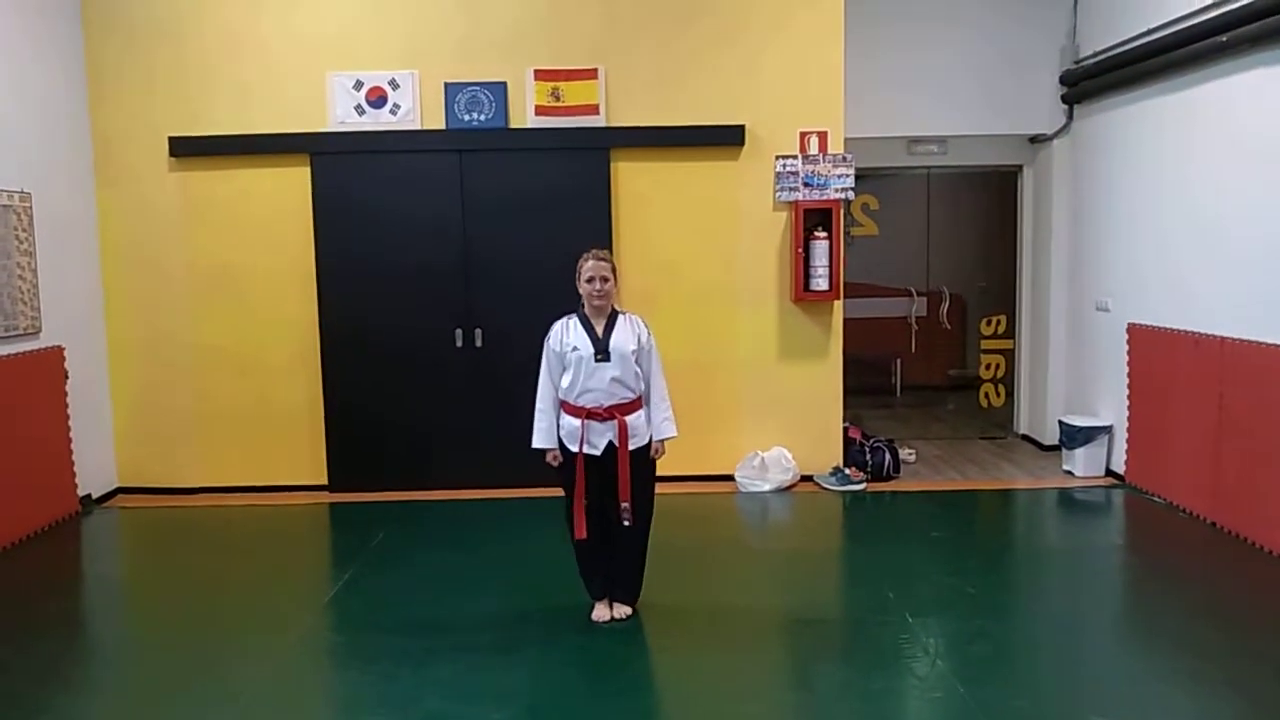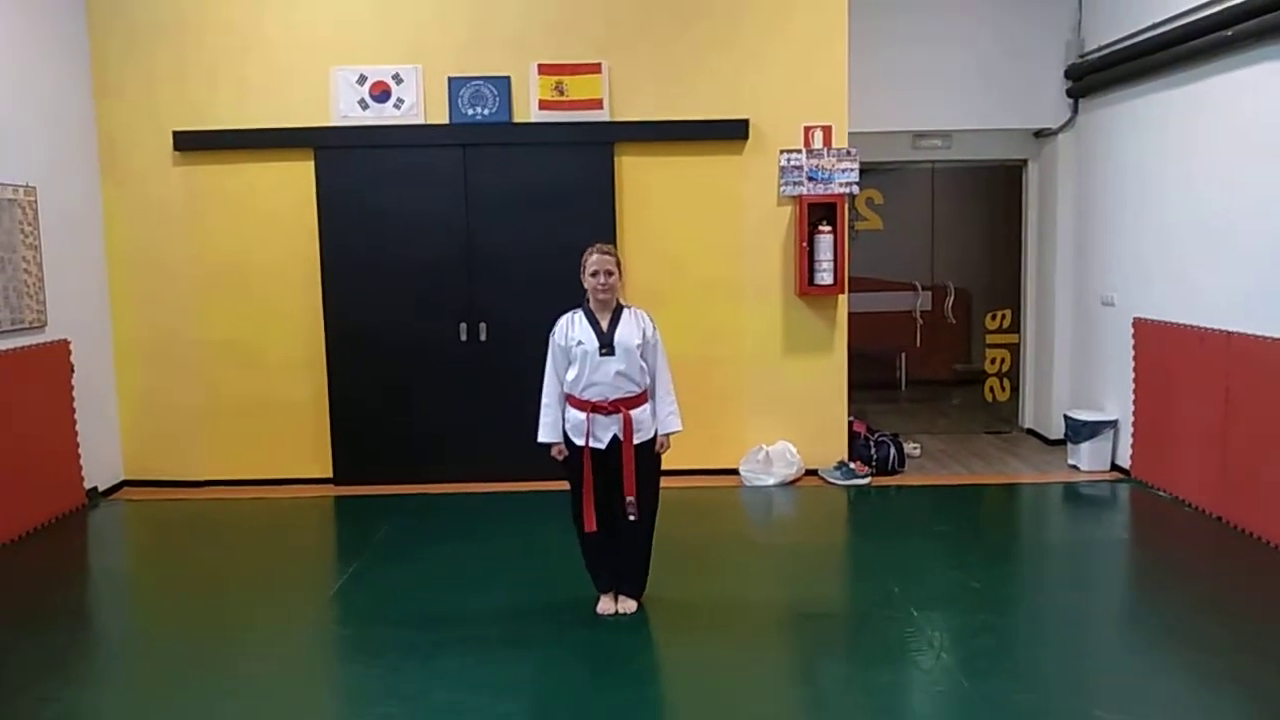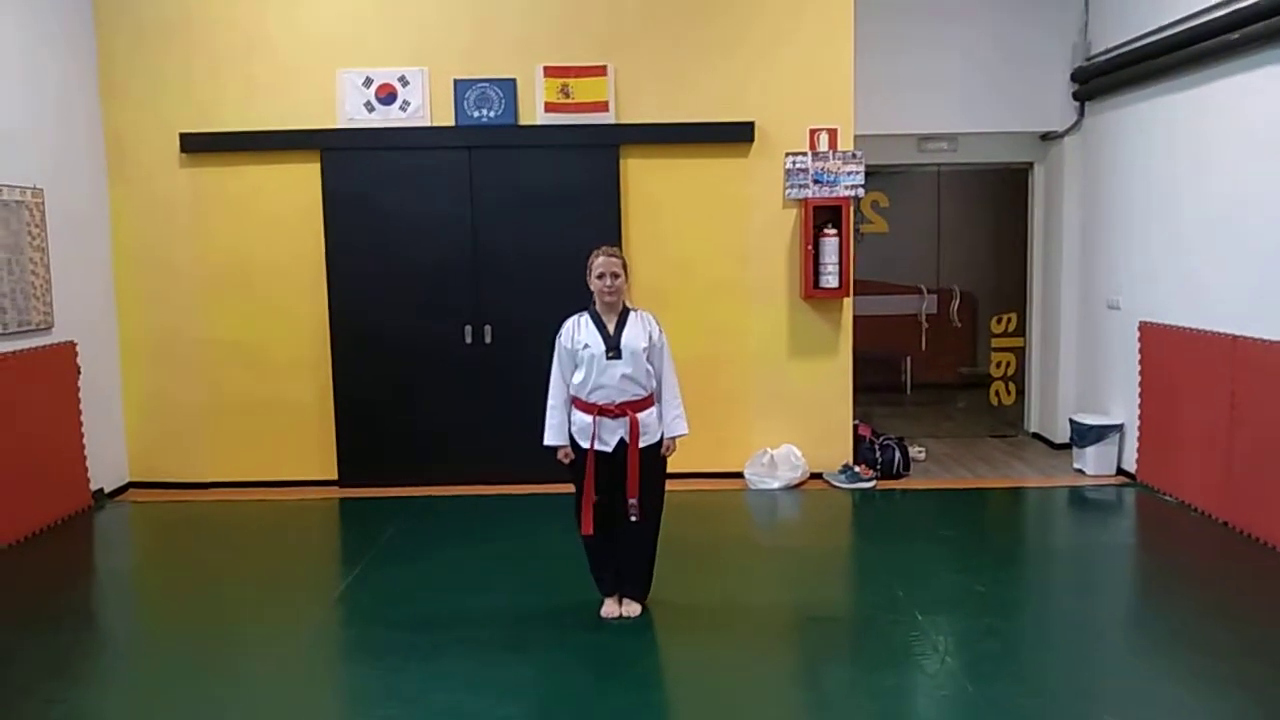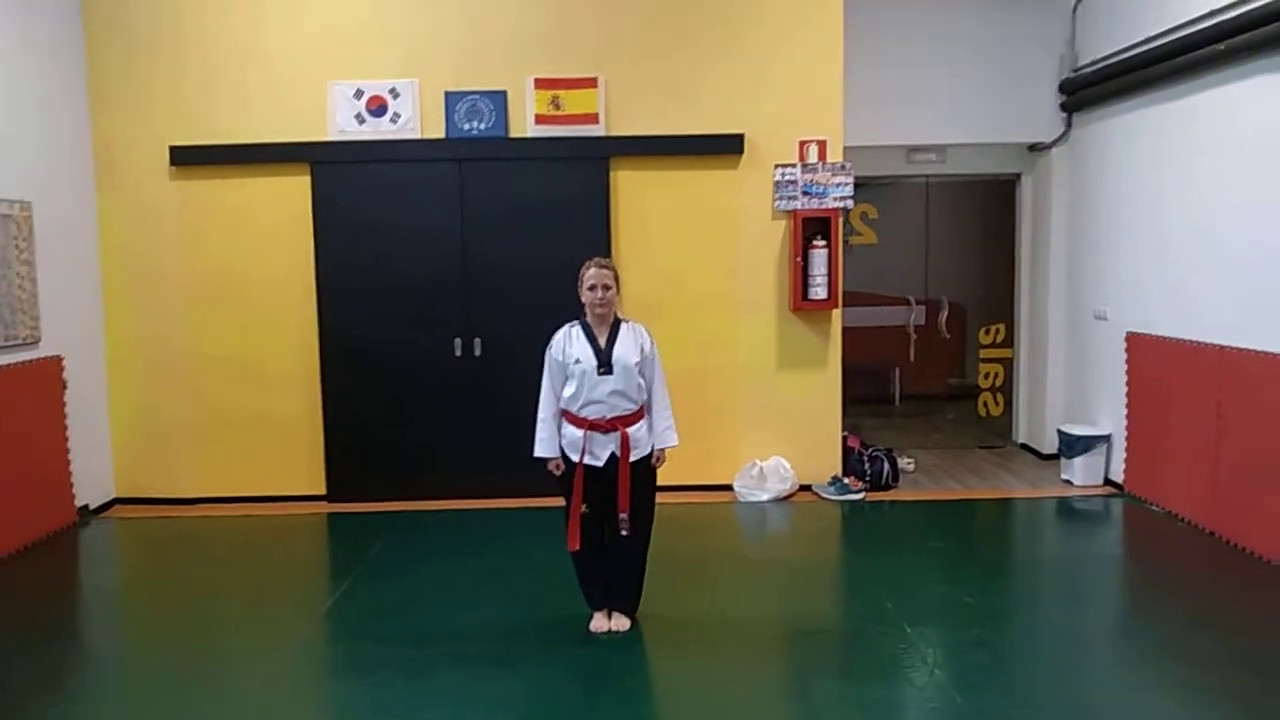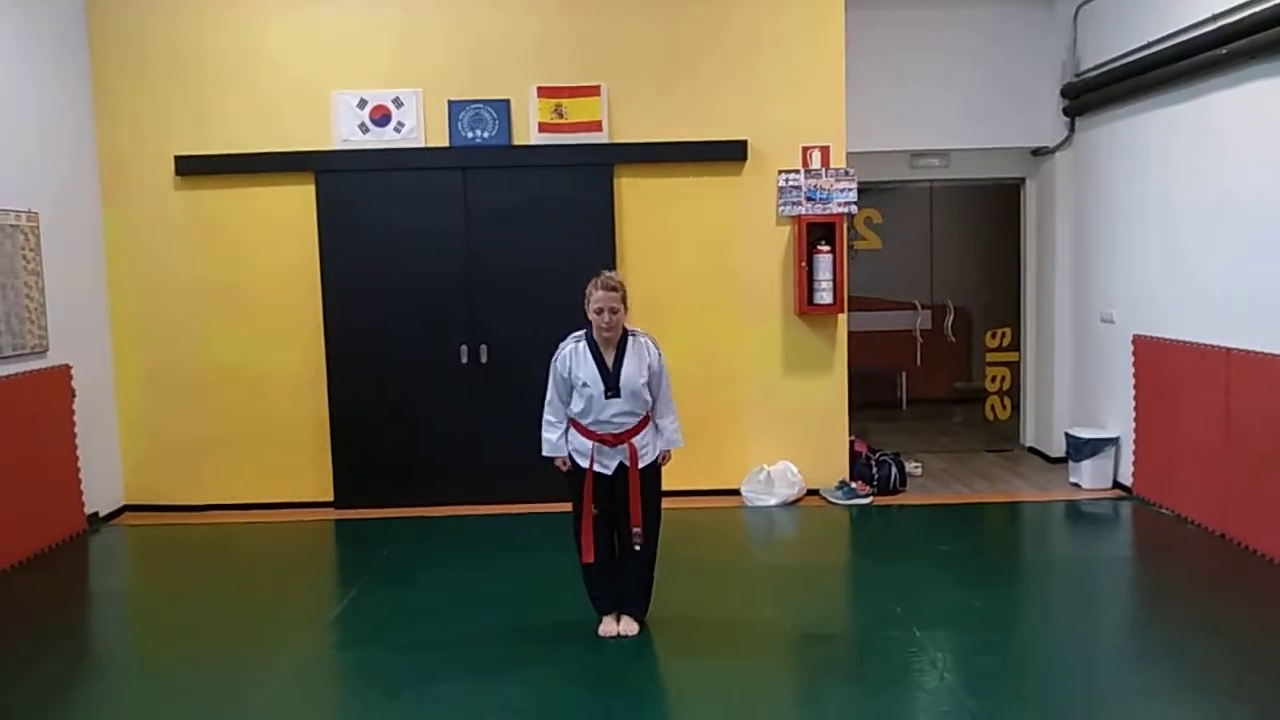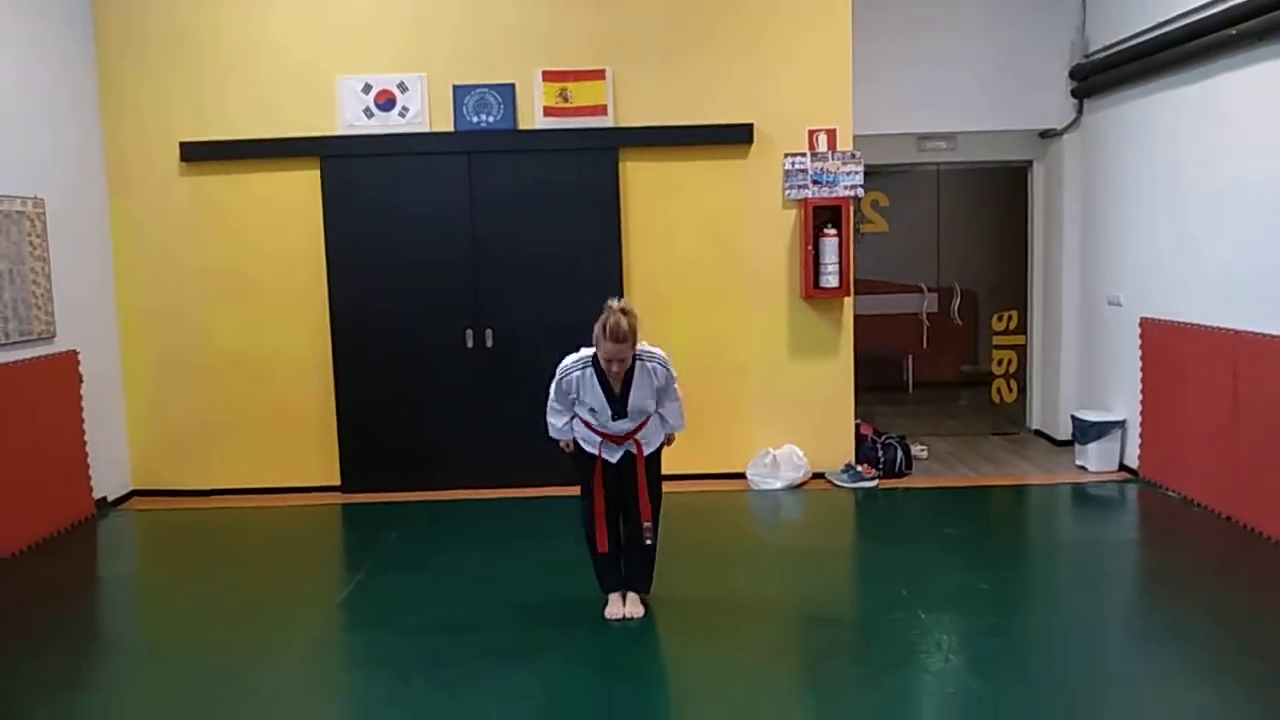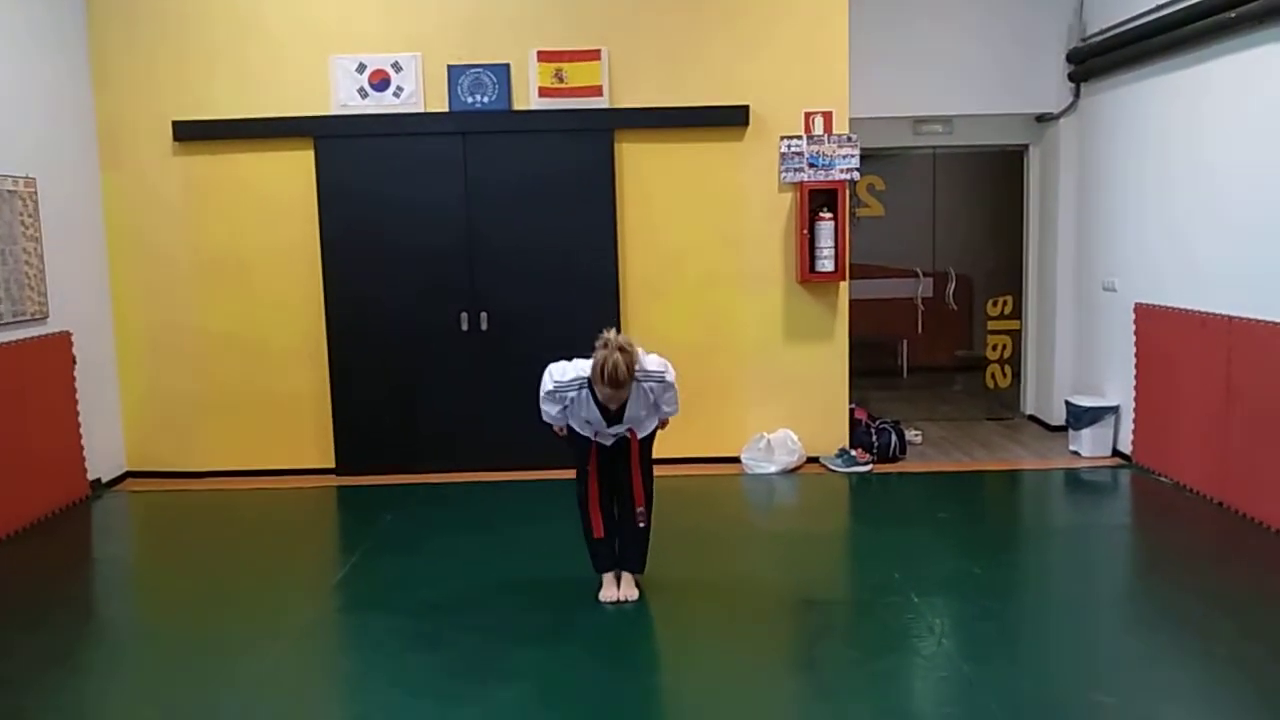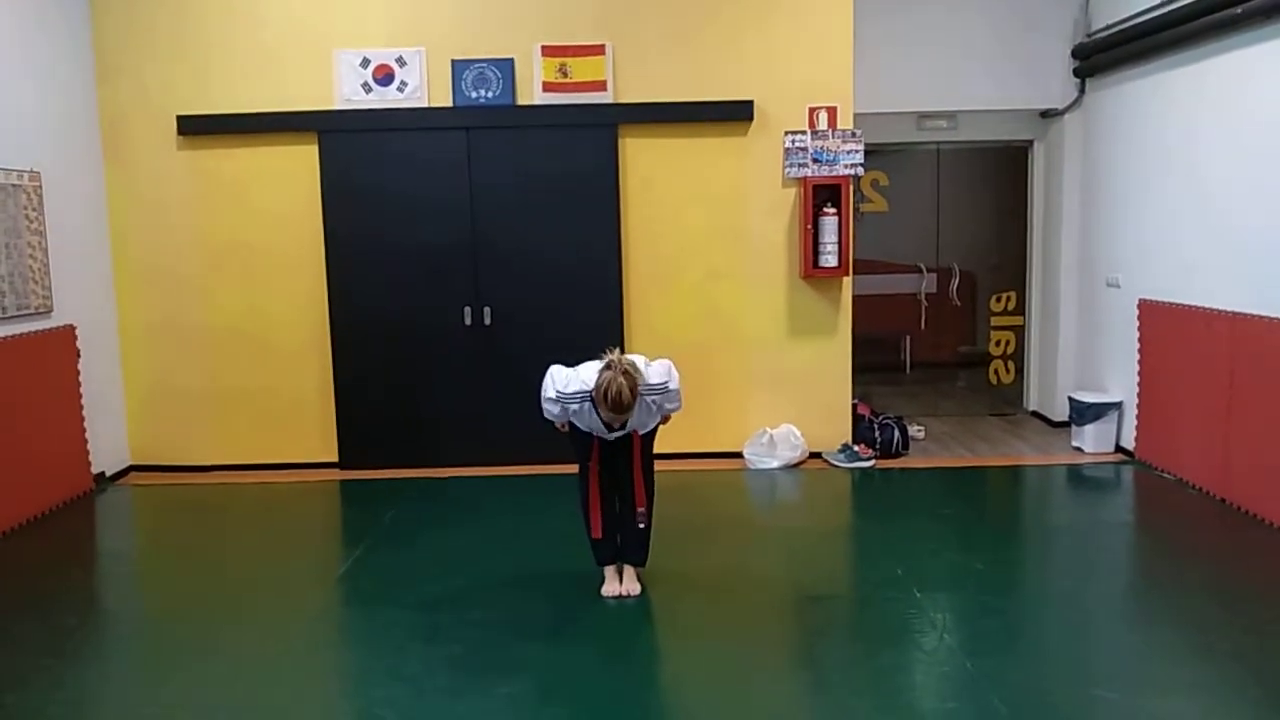
dt=0.2s
person 1, frame 1
left shoulder: (635, 327)
right shoulder: (561, 332)
left elbow: (654, 383)
right elbow: (548, 390)
left wrist: (659, 432)
right wrist: (548, 441)
left hip: (630, 435)
right hip: (580, 437)
left knee: (630, 518)
right knee: (587, 519)
left ankle: (624, 594)
right ankle: (600, 595)
person 1, frame 2
left shoulder: (640, 322)
right shoulder: (566, 326)
left elbow: (659, 378)
right elbow: (554, 385)
left wrist: (665, 427)
right wrist: (554, 436)
left hip: (634, 428)
right hip: (585, 431)
left knee: (635, 511)
right knee: (591, 513)
left ankle: (629, 588)
right ankle: (606, 588)
person 1, frame 3
left shoulder: (646, 325)
right shoulder: (573, 329)
left elbow: (666, 381)
right elbow: (560, 388)
left wrist: (671, 430)
right wrist: (560, 439)
left hip: (640, 432)
right hip: (591, 433)
left knee: (639, 515)
right knee: (596, 515)
left ankle: (633, 592)
right ankle: (610, 592)
person 1, frame 4
left shoulder: (638, 336)
right shoulder: (564, 340)
left elbow: (657, 392)
right elbow: (550, 399)
left wrist: (661, 442)
right wrist: (550, 451)
left hip: (631, 445)
right hip: (581, 447)
left knee: (629, 528)
right knee: (585, 529)
left ankle: (622, 606)
right ankle: (599, 606)
person 1, frame 5
left shoulder: (646, 349)
right shoulder: (569, 353)
left elbow: (662, 401)
right elbow: (555, 405)
left wrist: (667, 441)
right wrist: (557, 449)
left hip: (637, 453)
right hip: (588, 454)
left knee: (638, 532)
right knee: (593, 534)
left ankle: (631, 610)
right ankle: (607, 610)
person 1, frame 6
left shoulder: (655, 364)
right shoulder: (573, 370)
left elbow: (669, 399)
right elbow: (558, 404)
left wrist: (670, 427)
right wrist: (563, 434)
left hip: (641, 444)
right hip: (594, 445)
left knee: (642, 517)
right knee: (599, 517)
left ankle: (635, 591)
right ankle: (613, 591)
person 1, frame 7
left shoulder: (652, 377)
right shoulder: (568, 382)
left elbow: (667, 374)
right elbow: (549, 378)
left wrist: (665, 413)
right wrist: (557, 420)
left hip: (635, 432)
right hip: (587, 434)
left knee: (635, 497)
right knee: (594, 497)
left ankle: (628, 572)
right ankle: (607, 573)
person 1, frame 8
left shoulder: (653, 386)
right shoulder: (573, 390)
left elbow: (669, 372)
right elbow: (551, 377)
left wrist: (667, 410)
right wrist: (558, 417)
left knee: (636, 488)
right knee: (596, 489)
left ankle: (630, 566)
right ankle: (609, 568)
